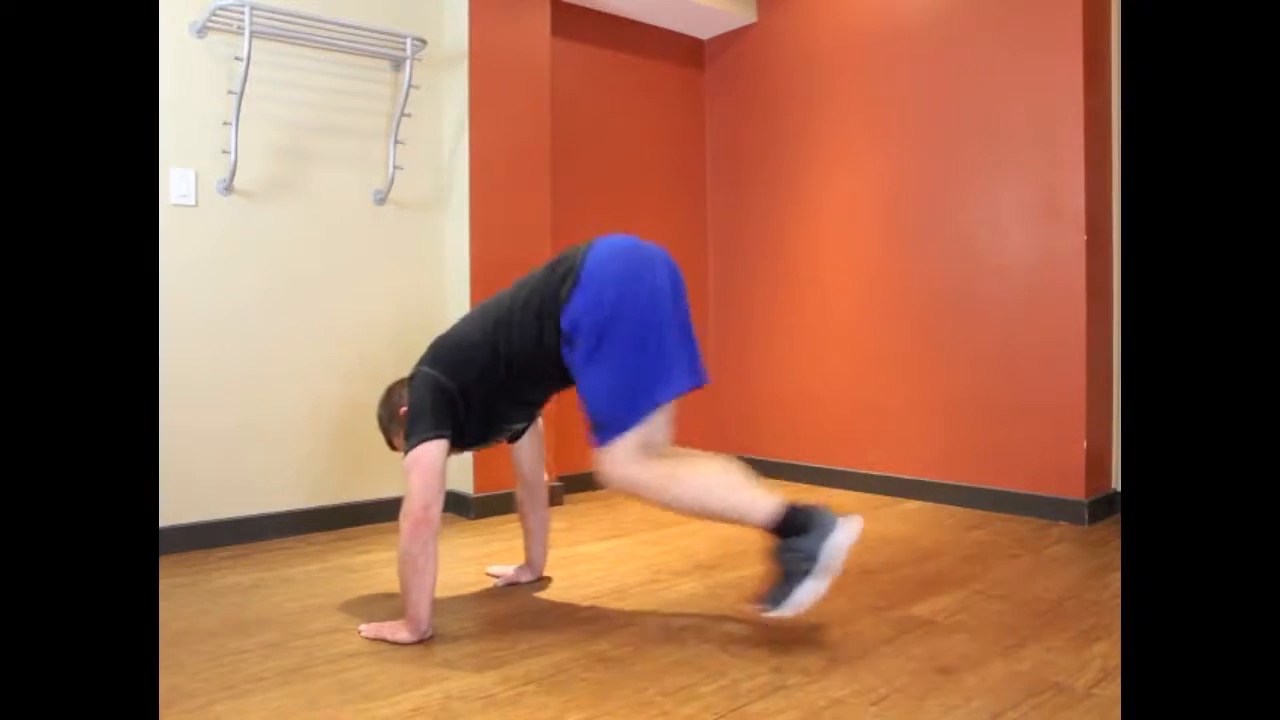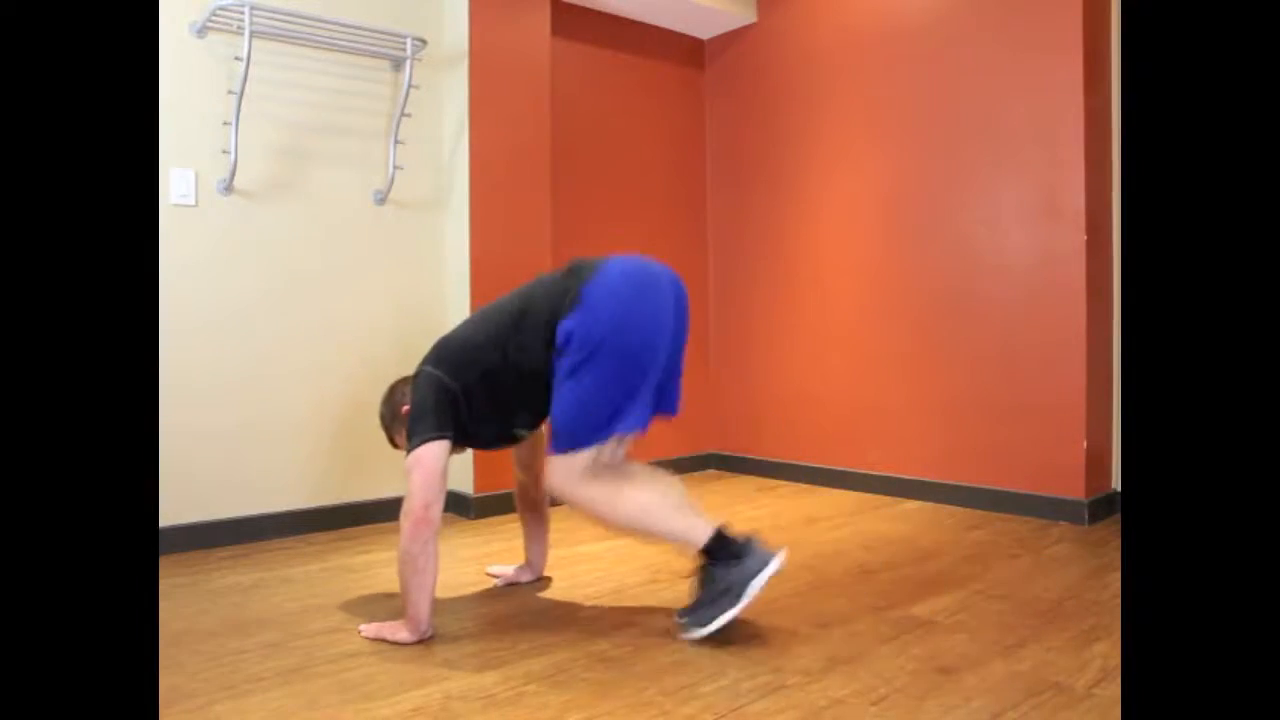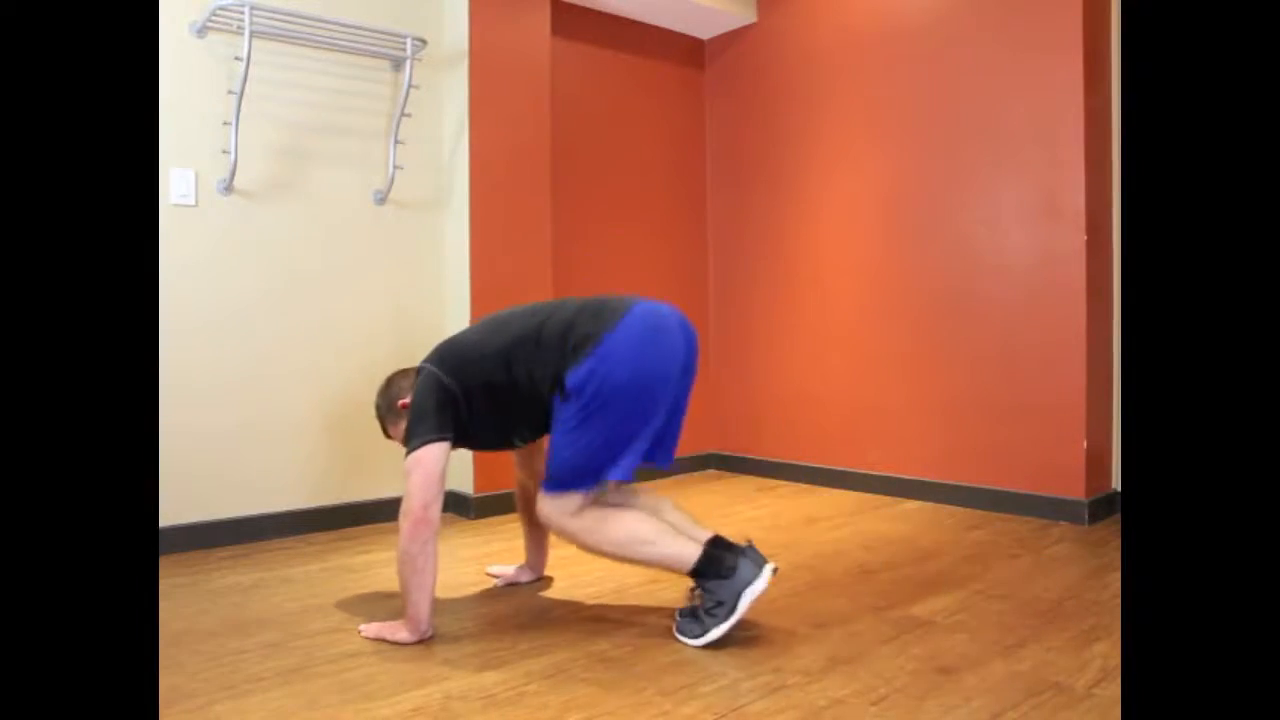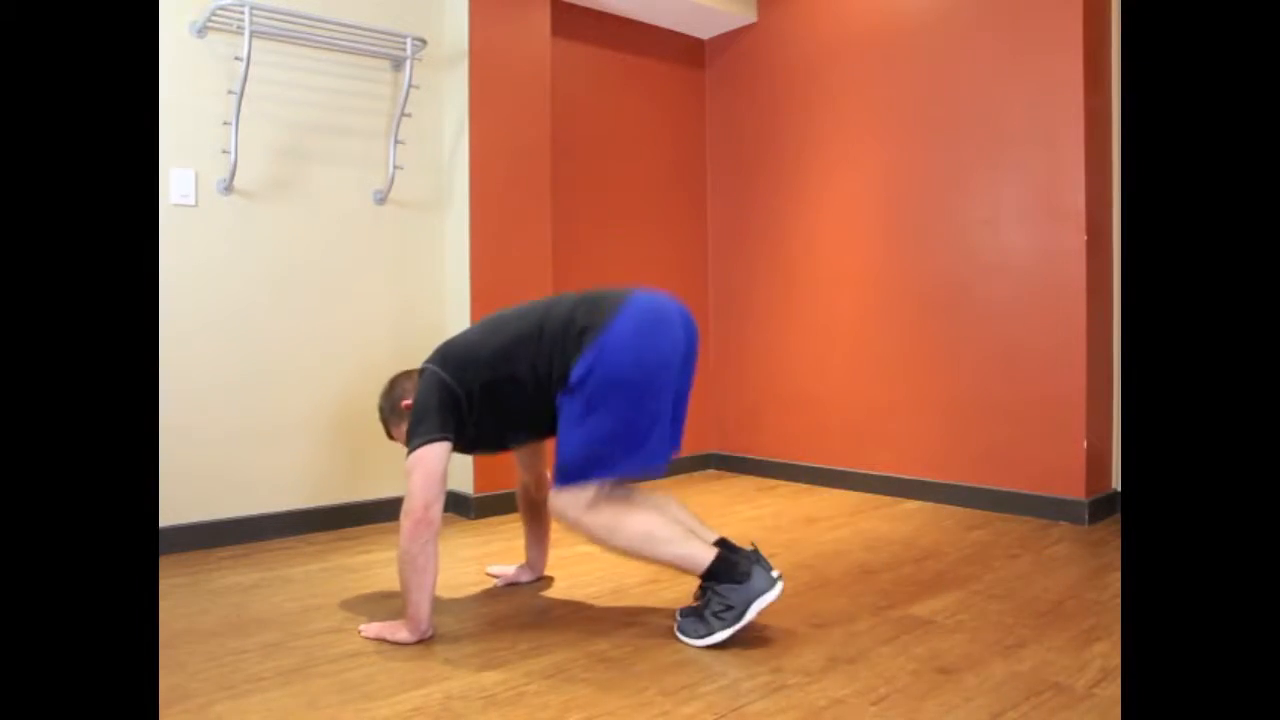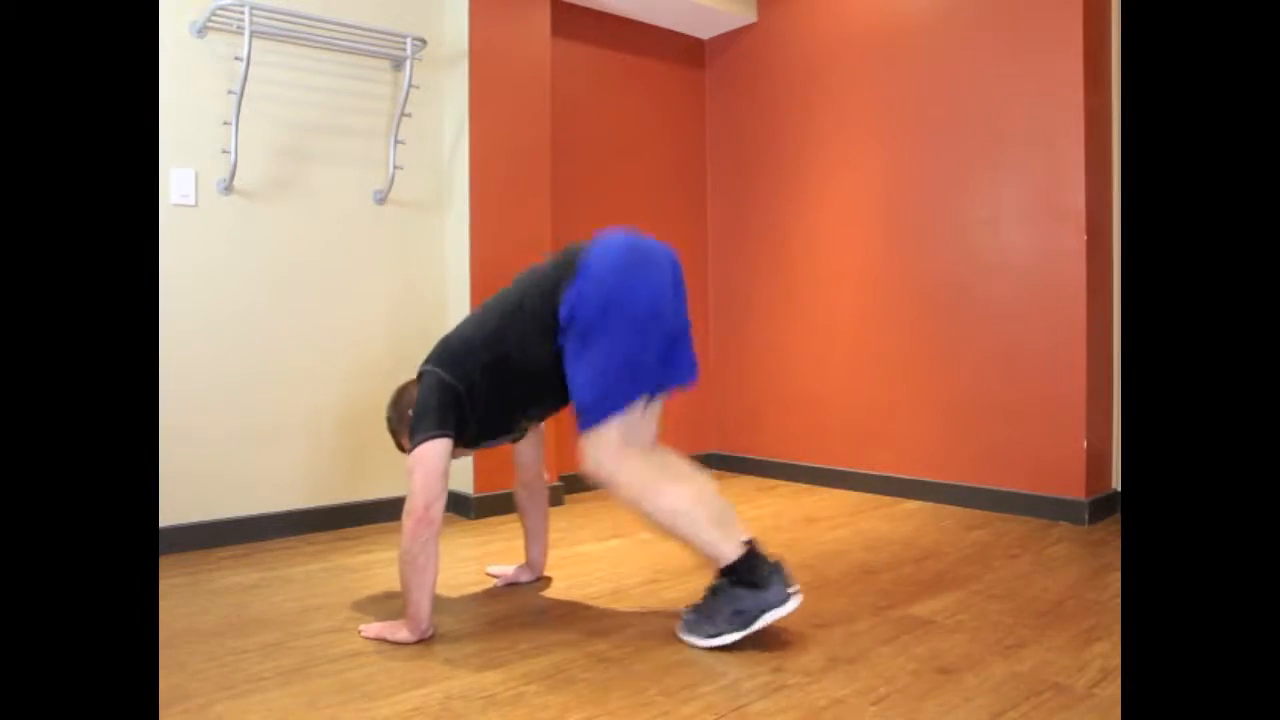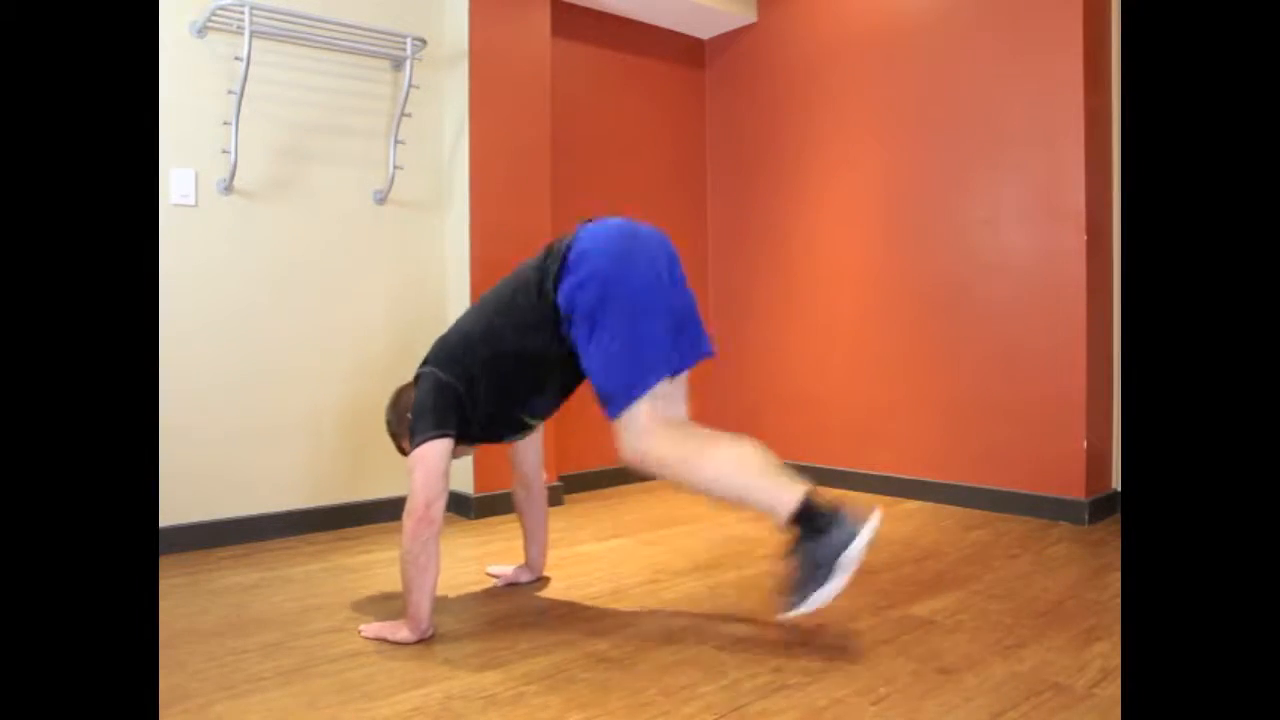
dt=0.1s
person 1, frame 1
left shoulder: (436, 390)
right shoulder: (498, 386)
left elbow: (421, 508)
right elbow: (530, 471)
left wrist: (416, 623)
right wrist: (533, 564)
left hip: (613, 286)
right hip: (641, 276)
left knee: (625, 466)
right knee: (646, 454)
left ankle: (802, 527)
right ankle: (796, 525)
person 1, frame 2
left shoulder: (436, 391)
right shoulder: (475, 389)
left elbow: (422, 509)
right elbow: (527, 468)
left wrist: (416, 623)
right wrist: (534, 565)
left hip: (611, 305)
left knee: (571, 479)
right knee: (601, 470)
left ankle: (729, 558)
right ankle: (730, 553)
person 1, frame 3
left shoulder: (432, 392)
right shoulder: (473, 381)
left elbow: (420, 515)
right elbow: (531, 477)
left wrist: (414, 625)
right wrist: (532, 566)
left hip: (621, 352)
right hip: (657, 332)
left knee: (563, 511)
right knee: (591, 495)
left ankle: (723, 569)
right ankle: (726, 554)
person 1, frame 4
left shoulder: (435, 394)
right shoulder: (482, 383)
left elbow: (421, 515)
right elbow: (533, 479)
left wrist: (415, 625)
right wrist: (533, 566)
left hip: (621, 340)
right hip: (660, 324)
left knee: (576, 504)
right knee: (598, 494)
left ankle: (734, 576)
right ankle: (736, 562)
person 1, frame 5
left shoulder: (439, 389)
right shoulder: (478, 393)
left elbow: (423, 507)
right elbow: (530, 469)
left wrist: (414, 621)
right wrist: (534, 564)
left hip: (608, 279)
left knee: (608, 463)
right knee: (632, 454)
left ankle: (749, 577)
right ankle: (752, 566)
person 1, frame 6
left shoulder: (436, 391)
right shoulder: (500, 392)
left elbow: (425, 505)
right elbow: (528, 470)
left wrist: (415, 623)
right wrist: (533, 564)
left hip: (605, 264)
right hip: (628, 255)
left knee: (646, 443)
right knee: (666, 437)
left ankle: (818, 528)
right ankle: (818, 523)
